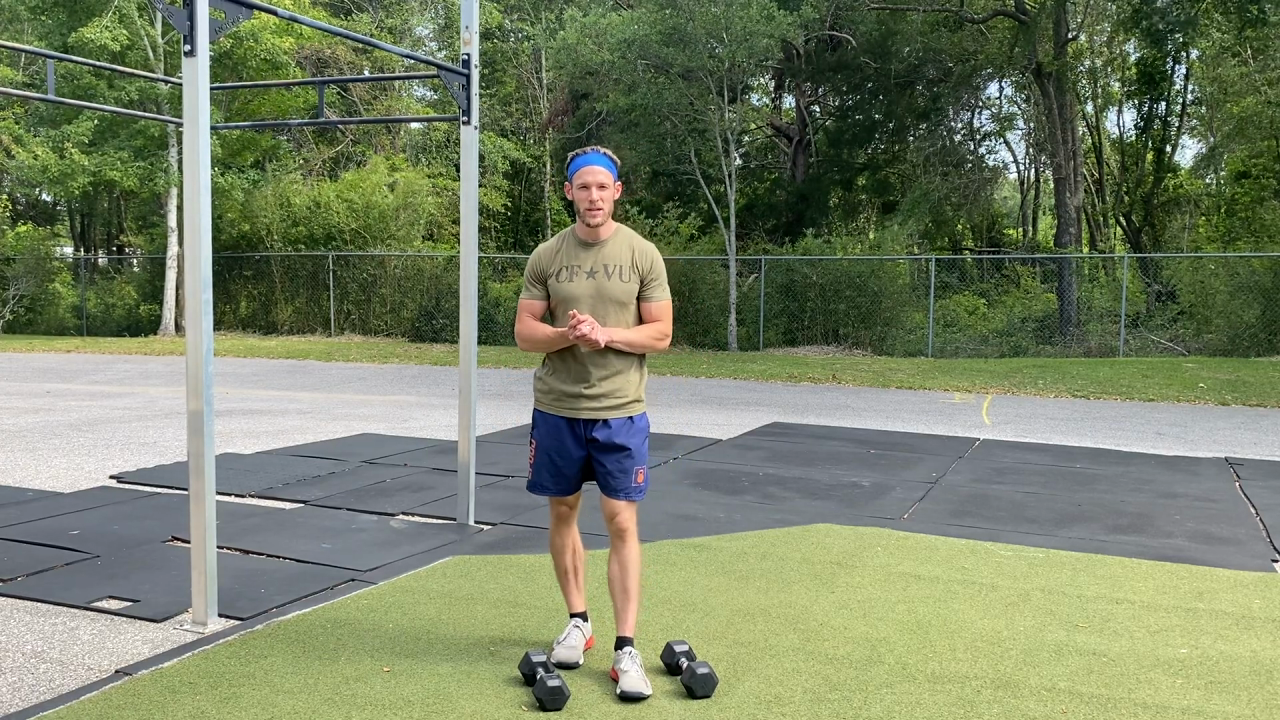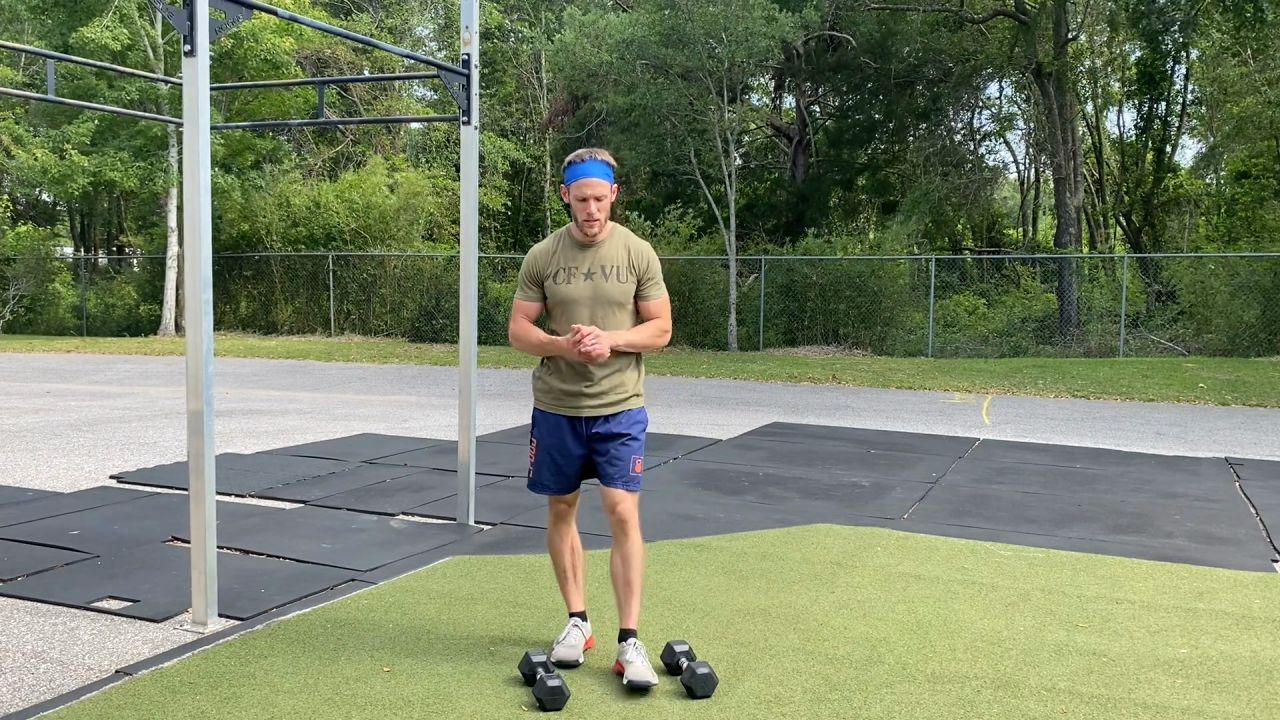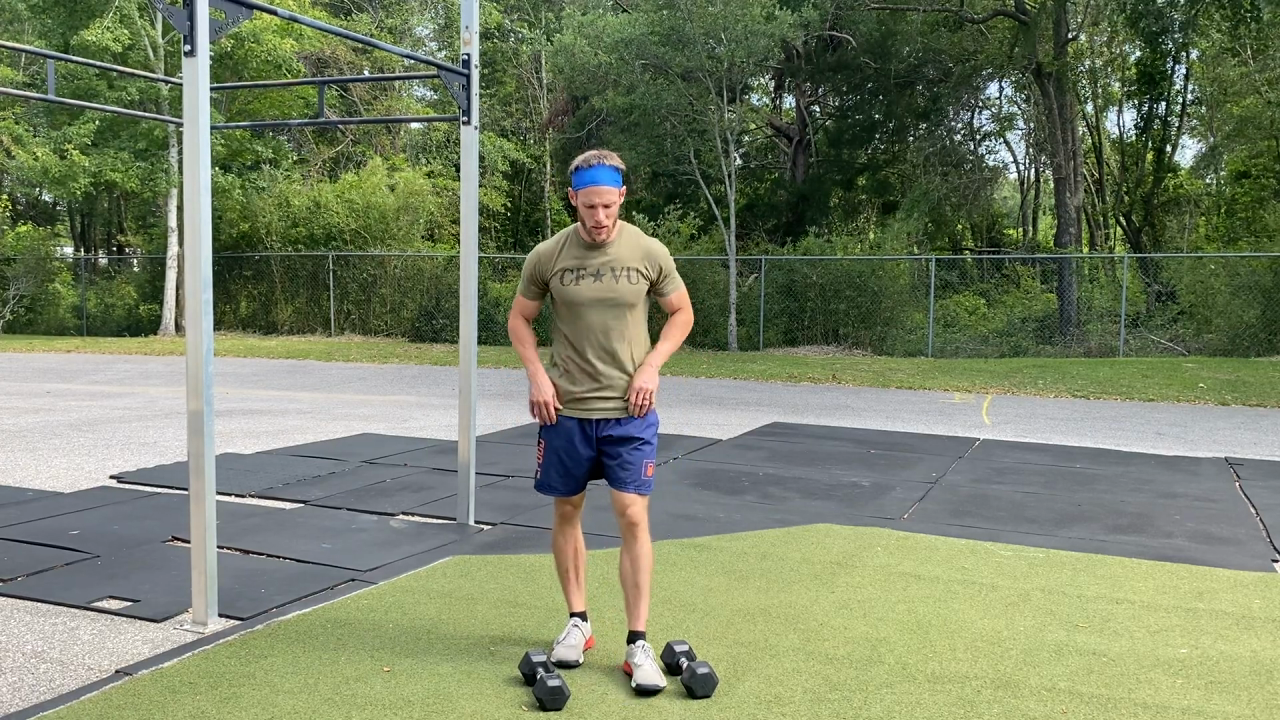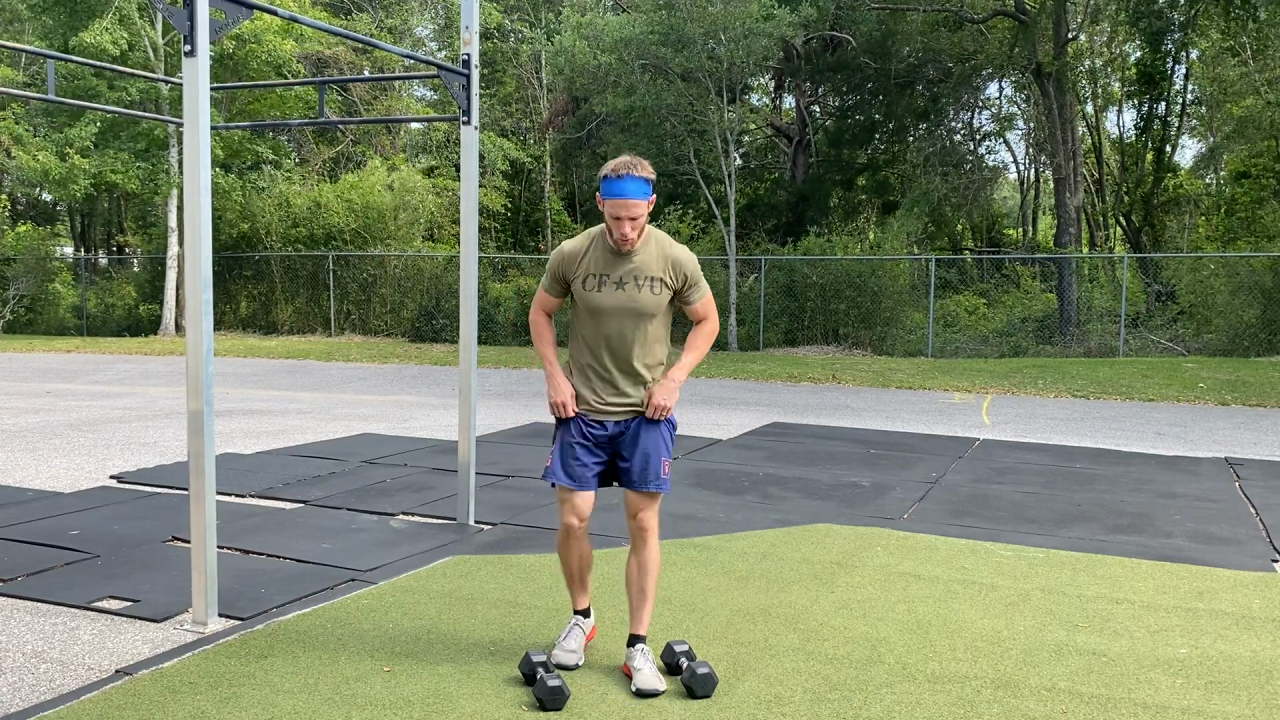
dt=0.3s
person 1, frame 1
left shoulder: (643, 254)
right shoulder: (546, 255)
left elbow: (661, 333)
right elbow: (524, 332)
left wrist: (606, 334)
right wrist: (567, 334)
left hip: (621, 409)
right hip: (557, 408)
left knee: (621, 523)
right knee: (563, 513)
left ankle: (626, 648)
right ankle: (578, 621)
person 1, frame 2
left shoulder: (637, 252)
right shoulder: (542, 256)
left elbow: (660, 327)
right elbow: (519, 328)
left wrist: (608, 339)
right wrist: (560, 343)
left hip: (619, 407)
right hip: (557, 407)
left knee: (623, 514)
right knee: (562, 511)
left ankle: (630, 641)
right ankle: (578, 621)
person 1, frame 3
left shoulder: (649, 251)
right shoulder: (547, 255)
left elbow: (682, 313)
right elbow: (519, 320)
left wrist: (651, 367)
right wrist: (537, 375)
left hip: (629, 411)
right hip: (567, 411)
left knee: (633, 518)
right knee: (566, 512)
left ankle: (638, 644)
right ankle: (578, 621)
person 1, frame 4
left shoulder: (676, 259)
right shoulder: (571, 254)
left elbow: (707, 321)
right elbow: (540, 313)
left wrist: (673, 380)
right wrist: (554, 375)
left hip: (646, 411)
right hip: (583, 409)
left knee: (643, 523)
right knee: (572, 521)
left ankle: (638, 646)
right ankle: (581, 617)
